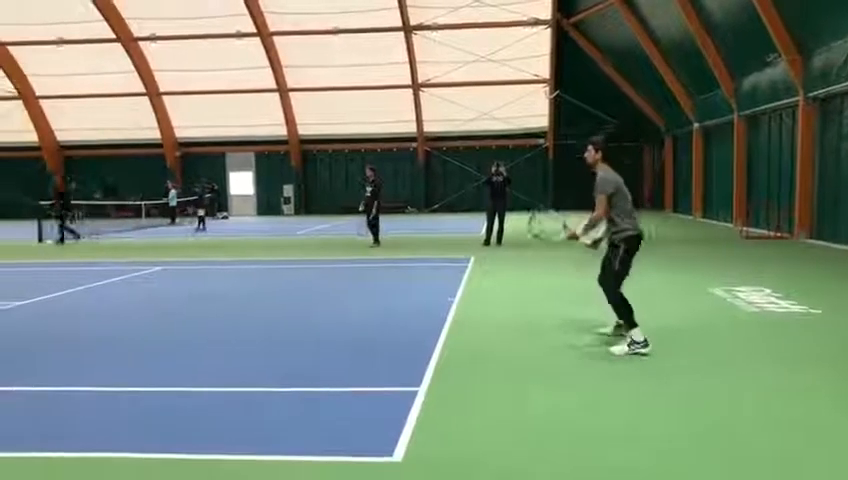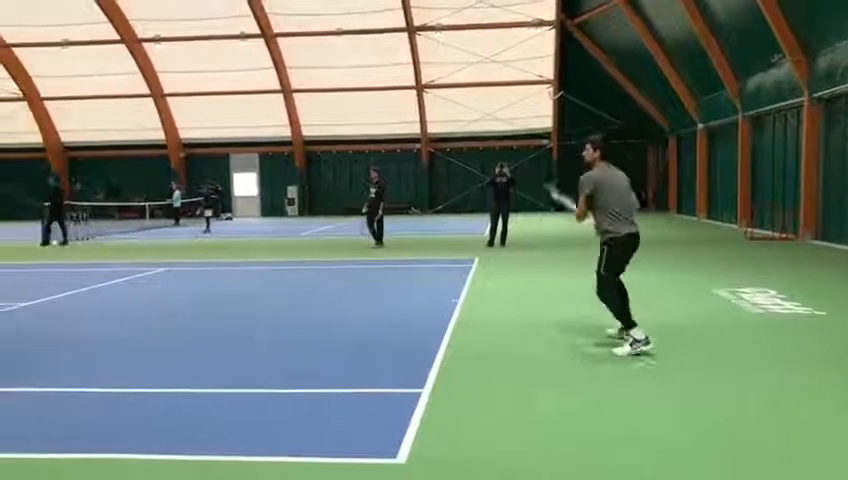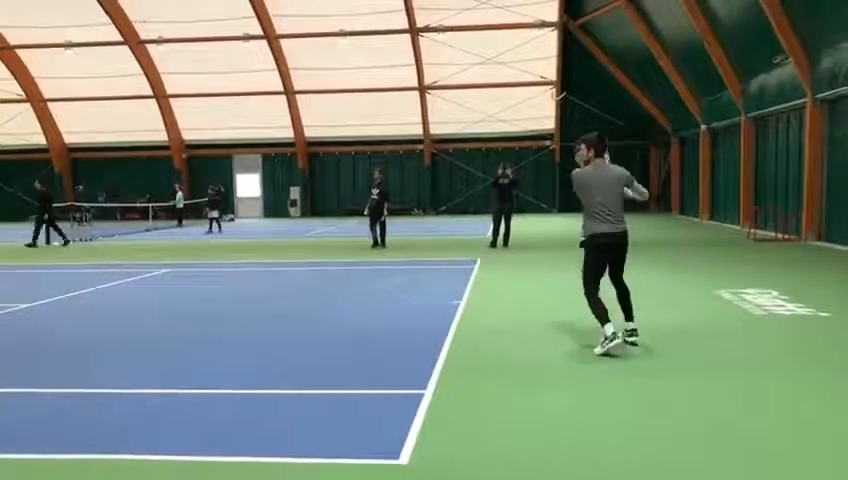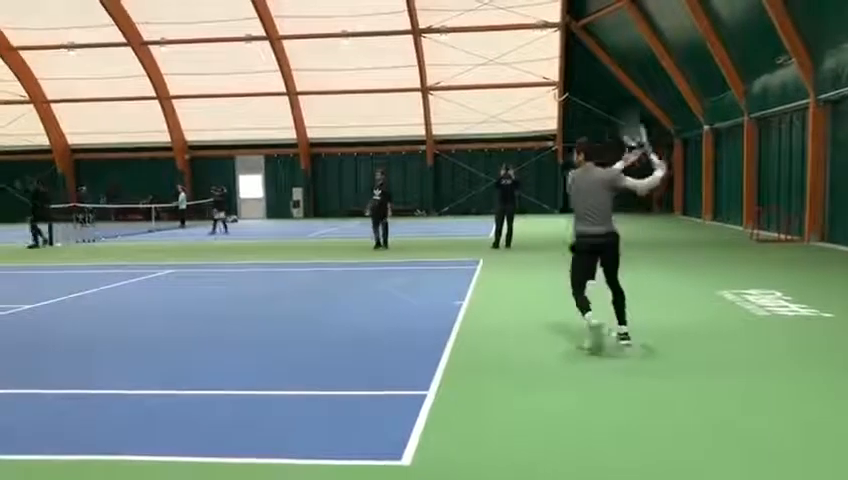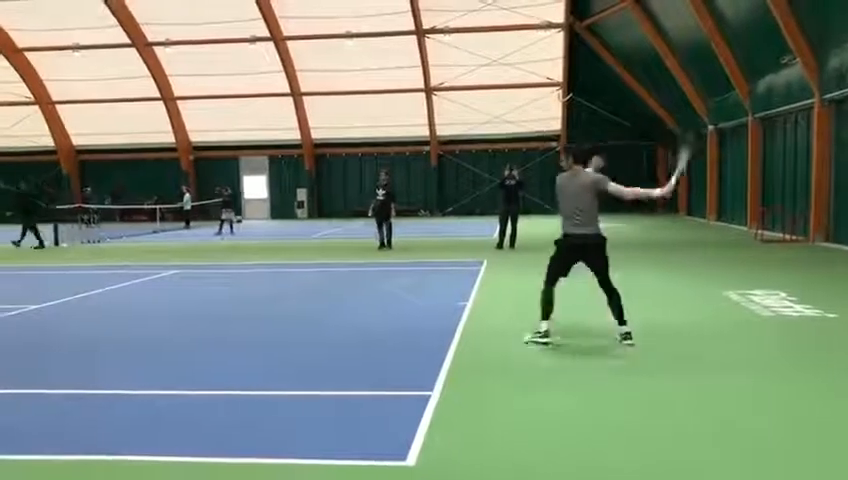
dt=0.2s
person 1, frame 1
left shoulder: (603, 178)
right shoulder: (609, 176)
left elbow: (600, 214)
left wrist: (580, 232)
left hip: (625, 238)
right hip: (623, 237)
left knee: (610, 286)
right knee: (605, 280)
left ankle: (638, 340)
right ankle: (622, 324)
person 1, frame 2
left shoulder: (588, 178)
right shoulder: (620, 175)
left elbow: (580, 214)
right elbow: (635, 205)
left wrist: (581, 213)
left hip: (615, 241)
right hip: (631, 236)
left knee: (604, 290)
right knee: (611, 280)
left ankle: (639, 338)
right ankle: (627, 327)
person 1, frame 3
left shoulder: (577, 175)
right shoulder: (621, 173)
right elbow: (644, 195)
left hip: (596, 239)
right hip: (620, 236)
left knee: (591, 290)
right knee: (617, 280)
left ankle: (610, 333)
right ankle: (630, 329)
person 1, frame 4
left shoulder: (573, 178)
right shoulder: (610, 175)
right elbow: (642, 188)
left wrist: (623, 162)
right wrist: (659, 172)
left hip: (584, 240)
right hip: (608, 238)
left knee: (578, 289)
right knee: (614, 285)
left ankle: (592, 321)
right ankle: (623, 331)
person 1, frame 5
left shoulder: (560, 180)
right shoulder: (596, 180)
right elbow: (627, 193)
left wrist: (591, 170)
right wrist: (658, 192)
left hip: (569, 241)
right hip: (593, 240)
left knee: (549, 283)
right knee: (607, 286)
left ankle: (543, 330)
right ankle: (624, 331)
